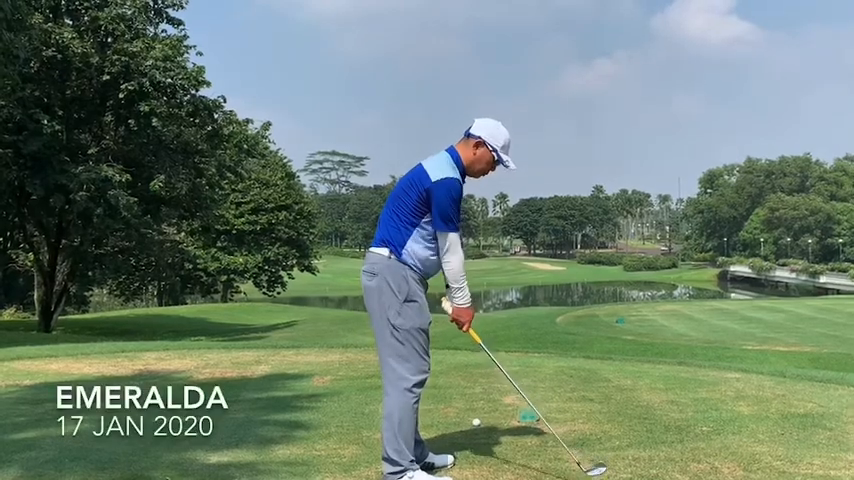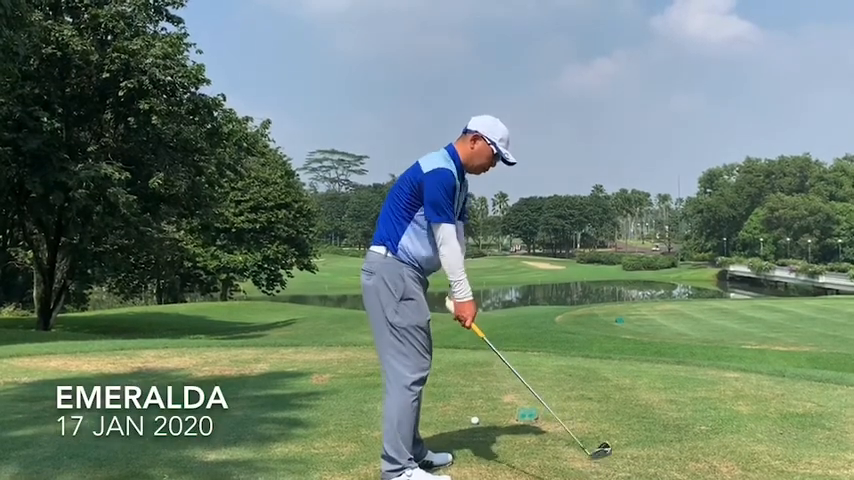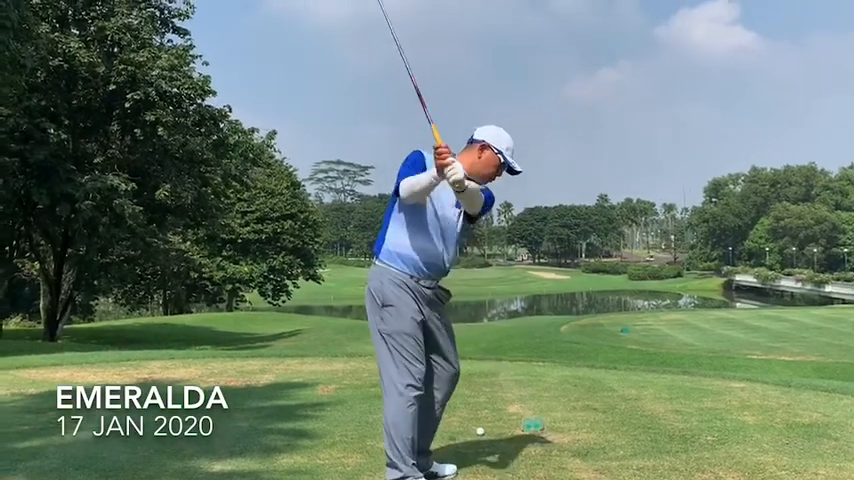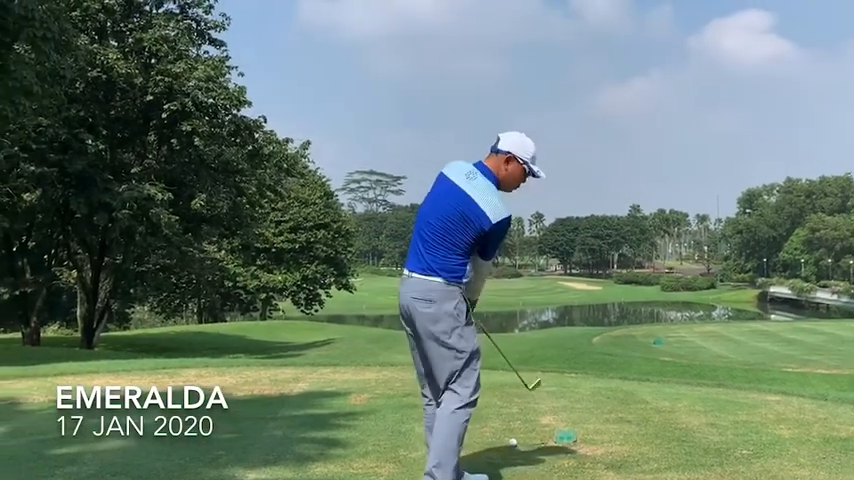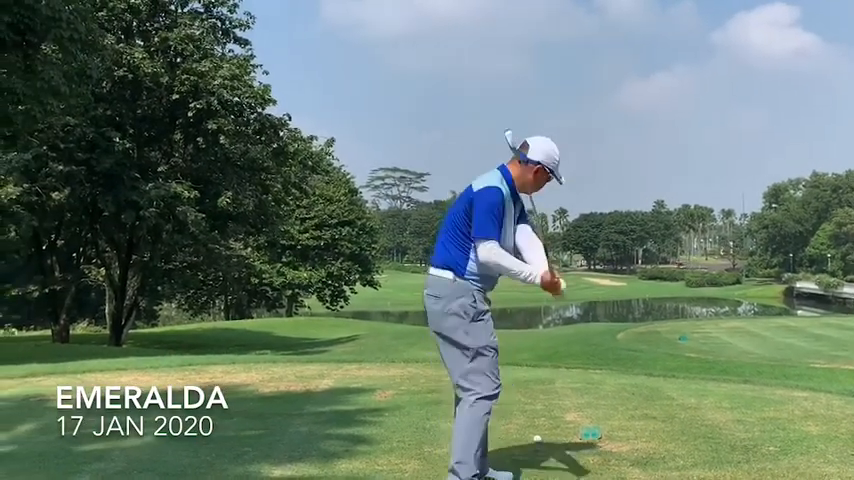
dt=1s
person 1, frame 1
left shoulder: (443, 170)
right shoulder: (446, 180)
left elbow: (447, 246)
right elbow: (450, 249)
left wrist: (453, 294)
right wrist: (462, 301)
left hip: (397, 273)
right hip: (393, 274)
left knee: (407, 369)
right knee: (407, 372)
person 1, frame 2
left shoulder: (455, 178)
right shoulder: (439, 173)
left elbow: (456, 238)
right elbow: (446, 241)
left wrist: (456, 291)
right wrist: (463, 295)
left hip: (400, 273)
right hip: (392, 272)
left knee: (410, 365)
right knee: (408, 370)
person 1, frame 3
left shoulder: (481, 195)
right shoulder: (420, 161)
left elbow: (470, 200)
right elbow: (408, 192)
left wrist: (455, 173)
right wrist: (437, 173)
left hip: (430, 290)
right hip: (393, 284)
left knee: (444, 373)
right knee: (405, 381)
person 1, frame 4
left shoulder: (454, 170)
right shoulder: (495, 213)
right elbow: (481, 267)
right wrist: (470, 301)
left hip: (415, 290)
right hip: (440, 297)
left knee: (437, 390)
right knee: (461, 392)
person 1, frame 5
left shoulder: (510, 197)
right shoulder: (491, 190)
left elbow: (526, 239)
right elbow: (487, 253)
left wrist: (544, 268)
right wrist: (533, 274)
left hip: (450, 291)
right hip: (457, 295)
left knee: (470, 385)
right knee: (479, 389)
